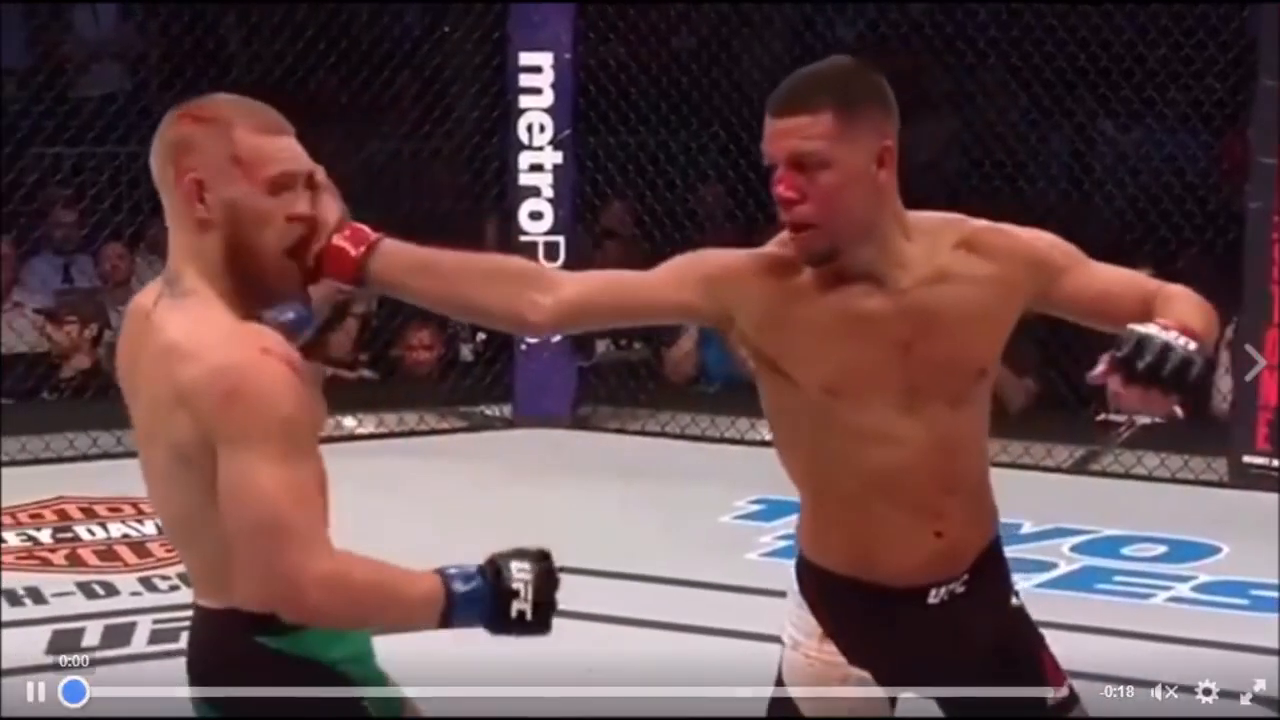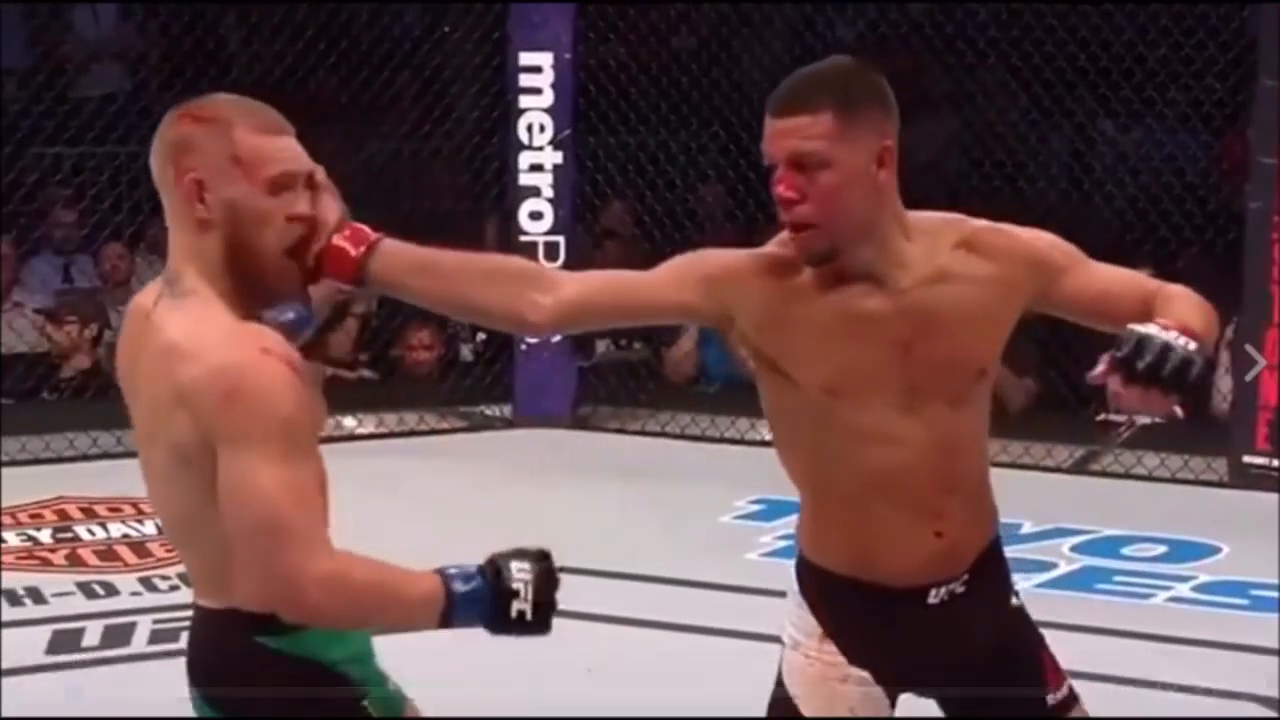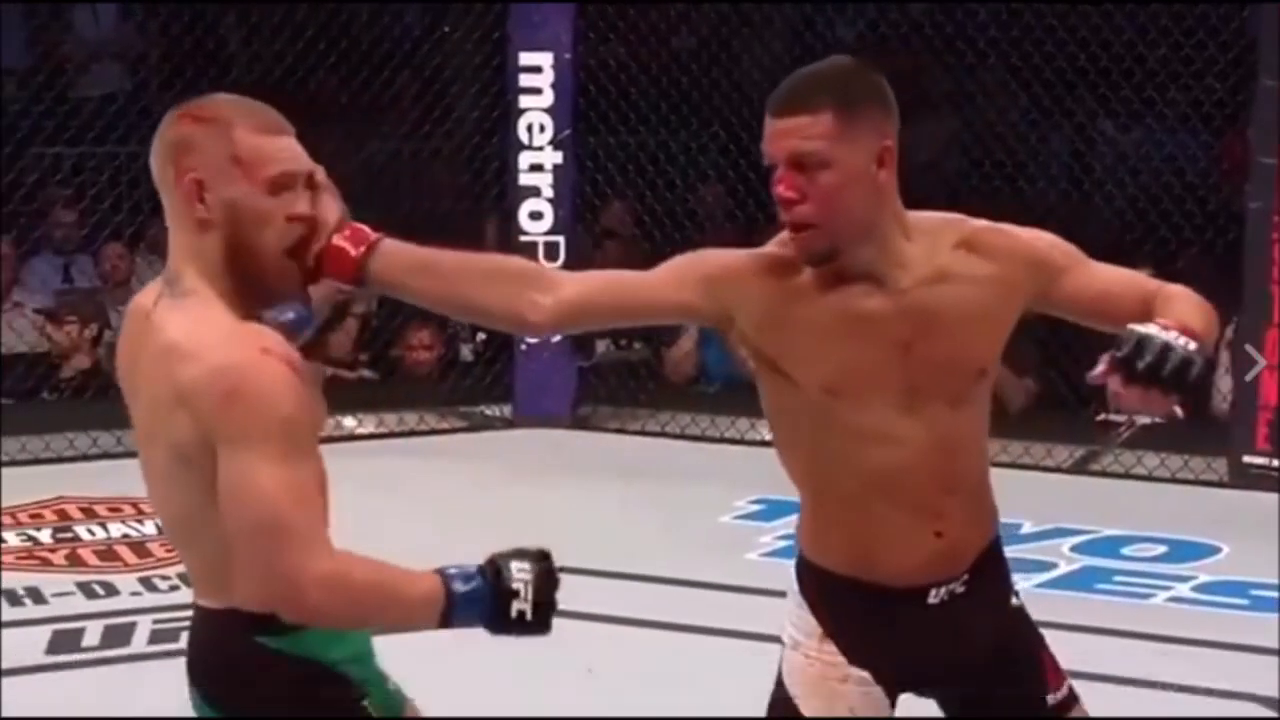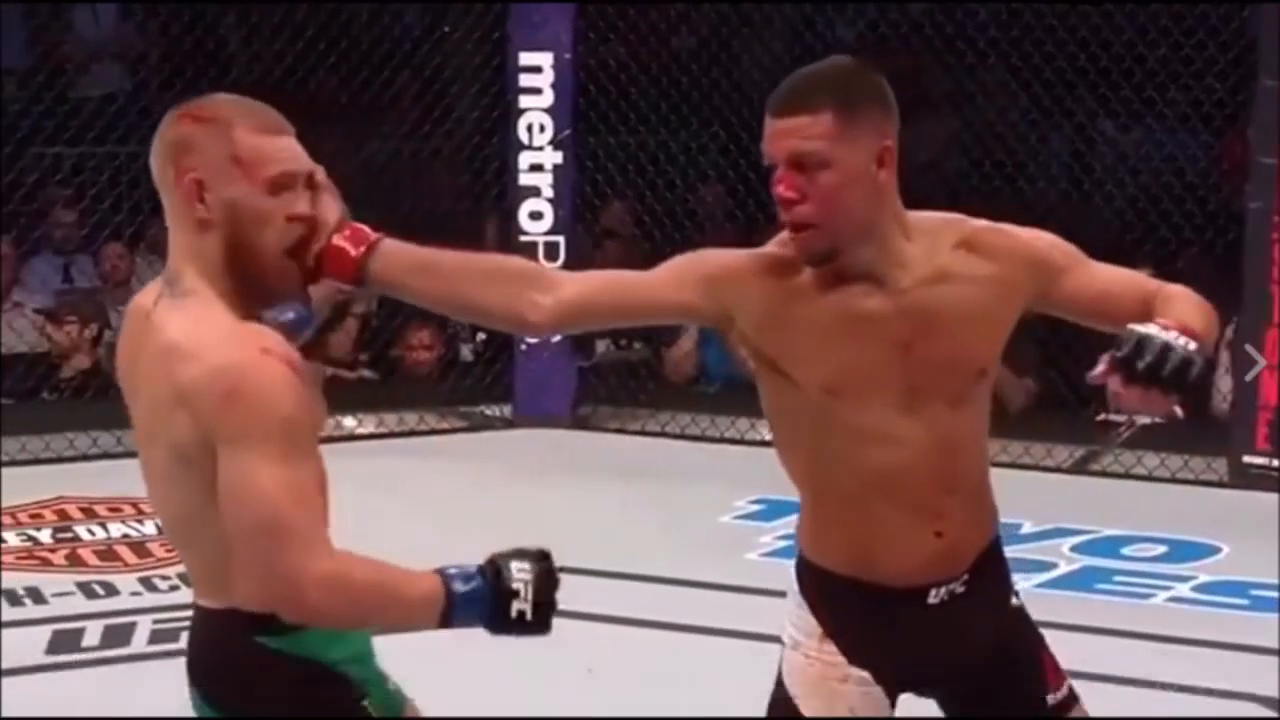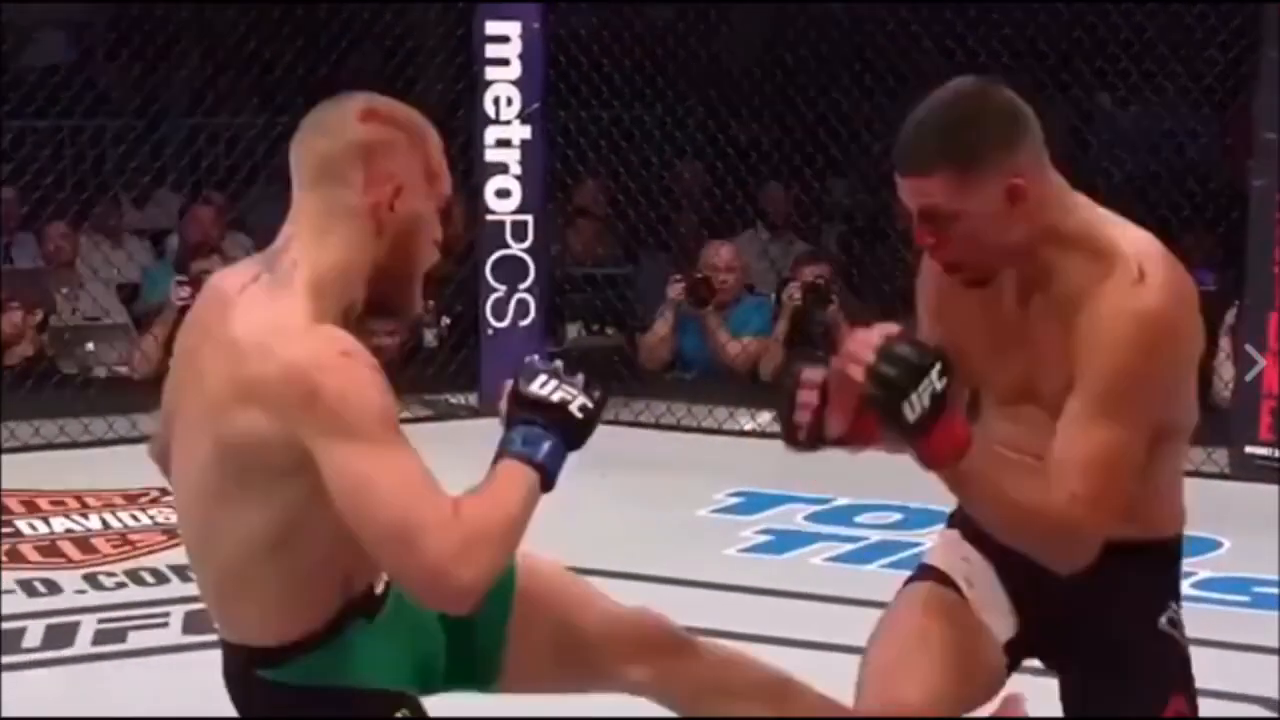
dt=0.1s
person 1, frame 1
left shoulder: (997, 261)
right shoulder: (748, 286)
left elbow: (1177, 304)
right elbow: (545, 300)
left wrist: (1173, 342)
right wrist: (358, 251)
left hip: (977, 597)
right hip: (844, 615)
person 1, frame 2
left shoulder: (996, 261)
right shoulder: (748, 286)
left elbow: (1176, 304)
right elbow: (545, 300)
left wrist: (1172, 343)
right wrist: (359, 252)
left hip: (976, 596)
right hip: (843, 614)
person 1, frame 3
left shoulder: (997, 262)
right shoulder: (749, 286)
left elbow: (1176, 304)
right elbow: (546, 300)
left wrist: (1172, 340)
right wrist: (364, 253)
left hip: (977, 598)
right hip: (846, 613)
person 1, frame 4
left shoulder: (996, 262)
right shoulder: (748, 285)
left elbow: (1174, 304)
right elbow: (547, 300)
left wrist: (1171, 341)
right wrist: (365, 254)
left hip: (975, 596)
right hip: (845, 611)
person 1, frame 5
left shoulder: (1134, 295)
right shoulder: (952, 263)
left wrist: (938, 435)
right wrist: (847, 410)
left hip: (1121, 575)
right hip: (990, 545)
person 2, frame 1
left shoulder: (152, 314)
right shoulder: (244, 363)
right elbow: (302, 585)
right wrist: (474, 594)
left hip: (236, 640)
right hip: (284, 664)
person 2, frame 2
left shoulder: (153, 314)
right shoulder: (244, 363)
right elbow: (302, 584)
right wrist: (473, 594)
left hip: (237, 641)
right hip: (284, 665)
person 2, frame 3
left shoulder: (153, 314)
right shoulder: (243, 363)
right elbow: (302, 584)
right wrist: (473, 593)
left hip: (239, 638)
right hip: (285, 659)
person 2, frame 4
left shoulder: (154, 313)
right shoulder: (242, 362)
right elbow: (301, 583)
right wrist: (473, 593)
left hip: (238, 638)
right hip: (284, 660)
person 2, frame 5
left shoulder: (233, 292)
right shoulder: (312, 363)
left elbow: (170, 451)
right elbow: (451, 569)
right wrist: (535, 447)
left hip: (376, 592)
left knee: (648, 649)
